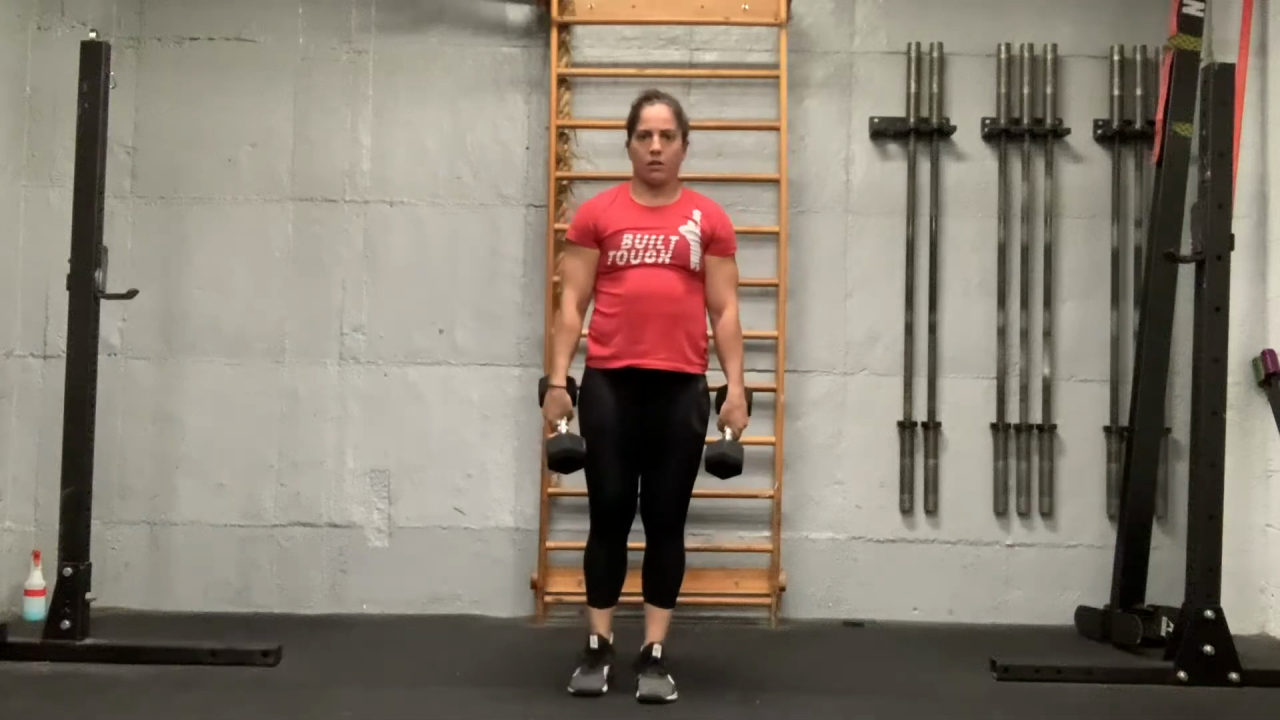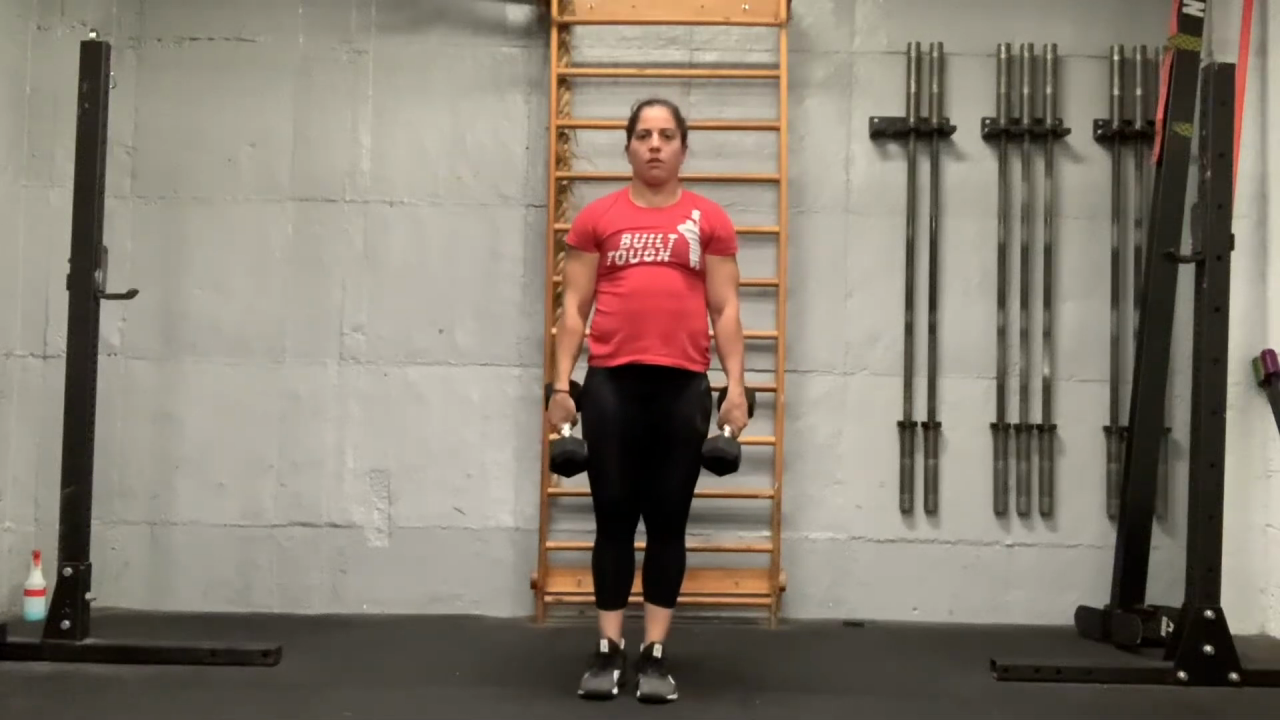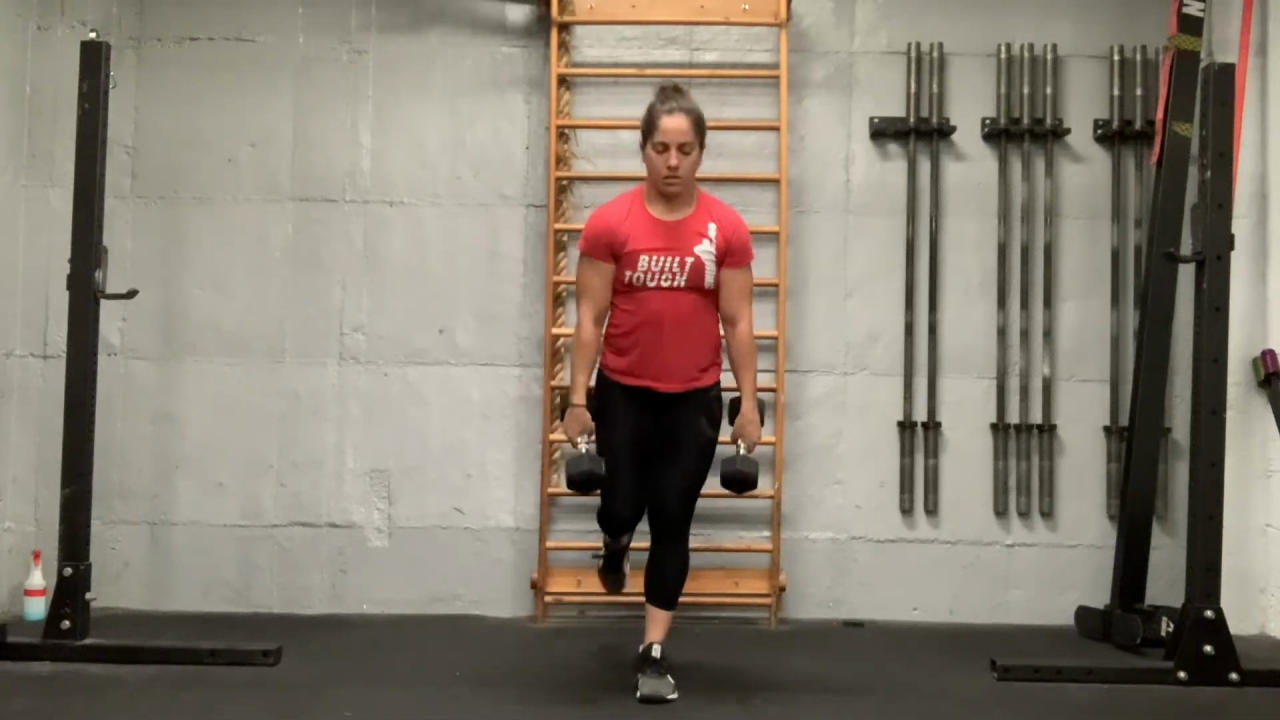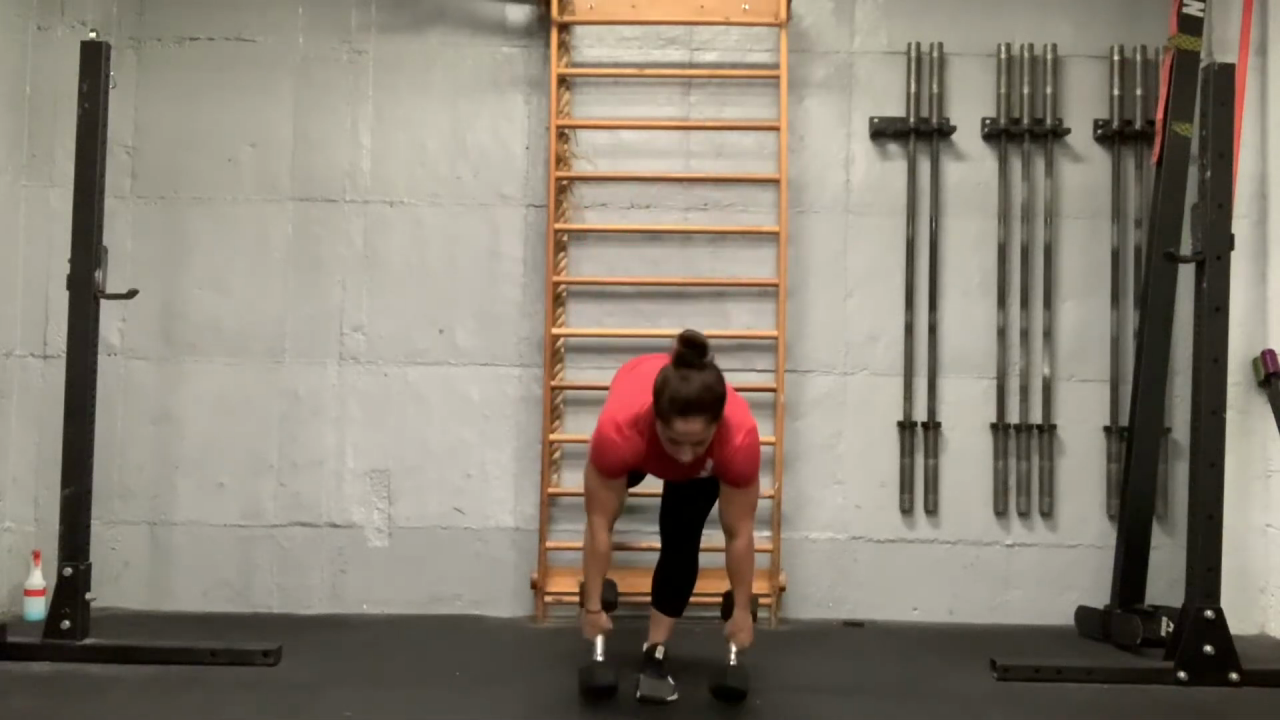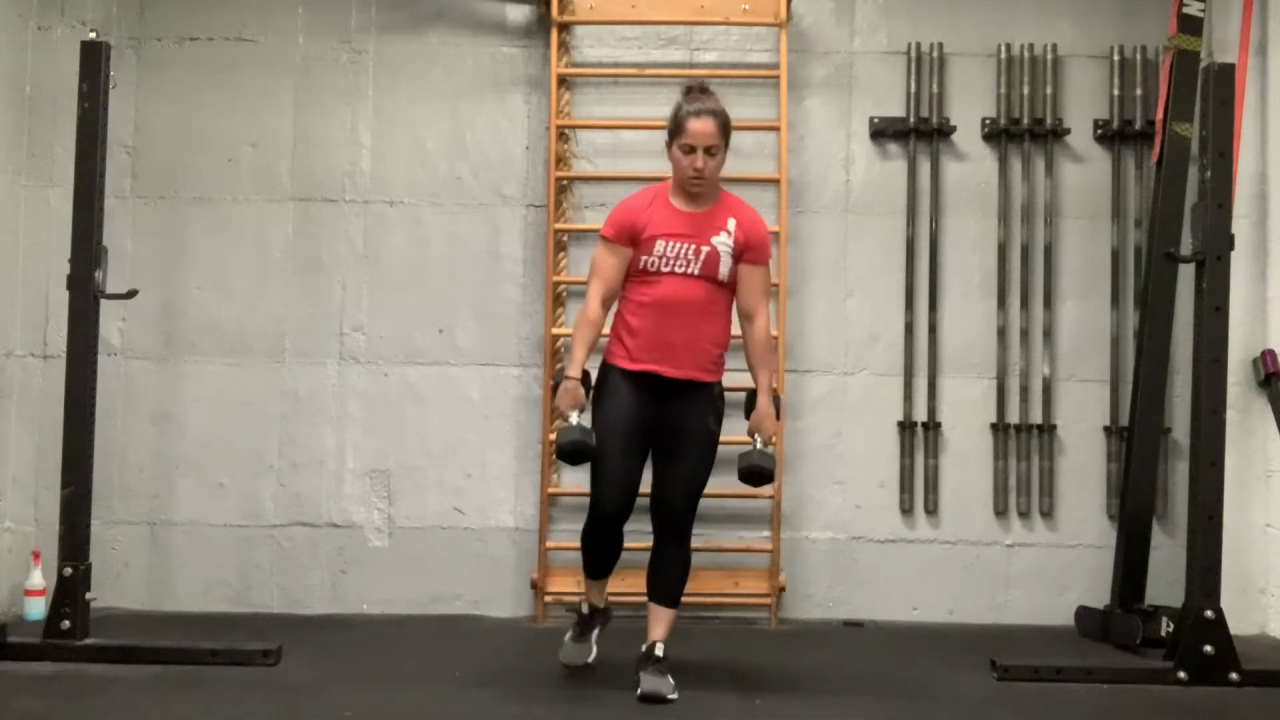
dt=1s
person 1, frame 1
left shoulder: (709, 220)
right shoulder: (596, 214)
left elbow: (725, 312)
right elbow: (572, 304)
left wrist: (735, 388)
right wrist: (558, 382)
left hip: (682, 388)
right hip: (609, 384)
left knee: (665, 522)
right knee: (609, 517)
left ankle: (654, 653)
right ankle: (598, 646)
person 1, frame 2
left shoulder: (709, 219)
right shoulder: (596, 218)
left elbow: (725, 310)
right elbow: (574, 308)
left wrist: (736, 386)
right wrist: (561, 385)
left hip: (683, 386)
right hip: (611, 383)
left knee: (667, 522)
right knee: (614, 519)
left ankle: (654, 654)
right ankle: (607, 652)
person 1, frame 3
left shoulder: (727, 227)
right shoulder: (609, 222)
left elbow: (738, 323)
right elbow: (589, 319)
left wrist: (749, 404)
right wrist: (578, 401)
left hip: (693, 399)
right hip: (622, 393)
left knee: (671, 523)
right knee: (620, 509)
left ankle: (653, 653)
right ankle: (615, 549)
person 1, frame 4
left shoulder: (740, 438)
right shoulder: (619, 428)
left elbow: (739, 534)
right elbow: (599, 525)
left wrist: (741, 610)
right wrist: (592, 606)
right hip: (636, 429)
left knee: (681, 533)
right knee: (609, 506)
left ankle: (655, 653)
person 1, frame 5
left shoulder: (746, 225)
right shoulder: (633, 212)
left elbow: (755, 318)
right elbow: (597, 299)
left wrist: (764, 395)
right wrist: (574, 371)
left hip: (697, 392)
right hip: (626, 379)
left knee: (674, 521)
right knee: (609, 507)
left ankle: (654, 651)
right ankle: (590, 609)
